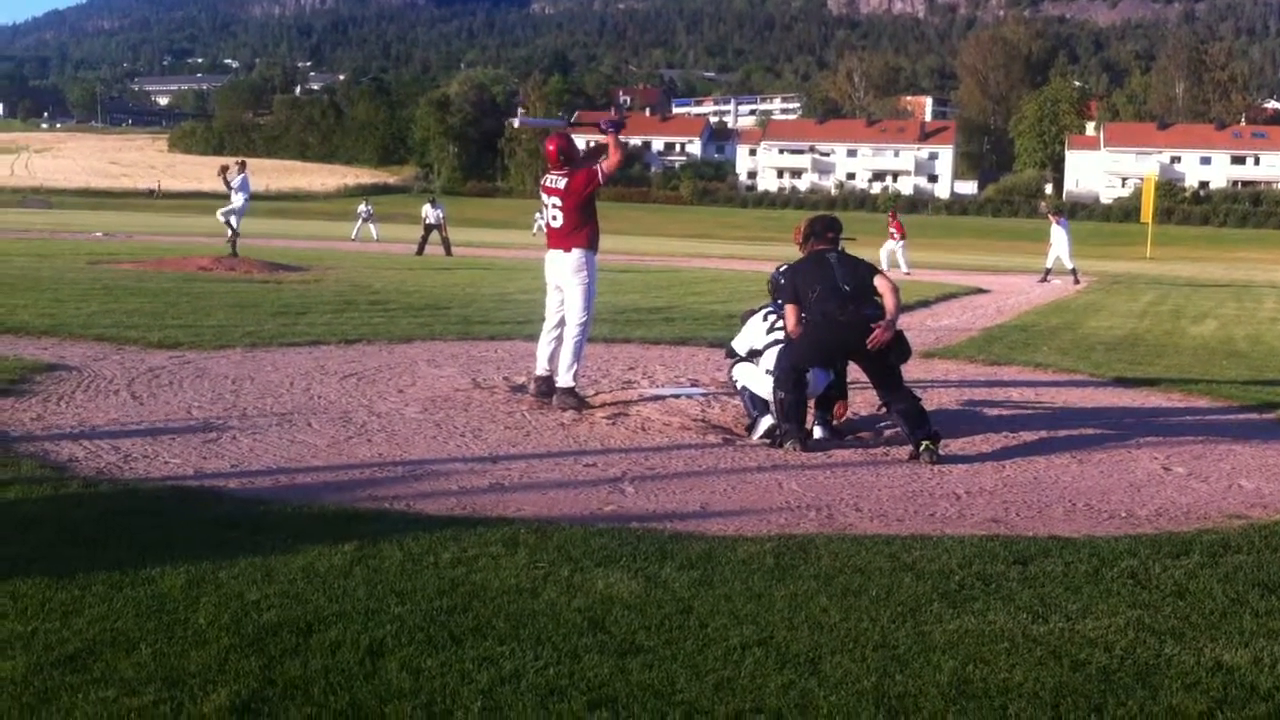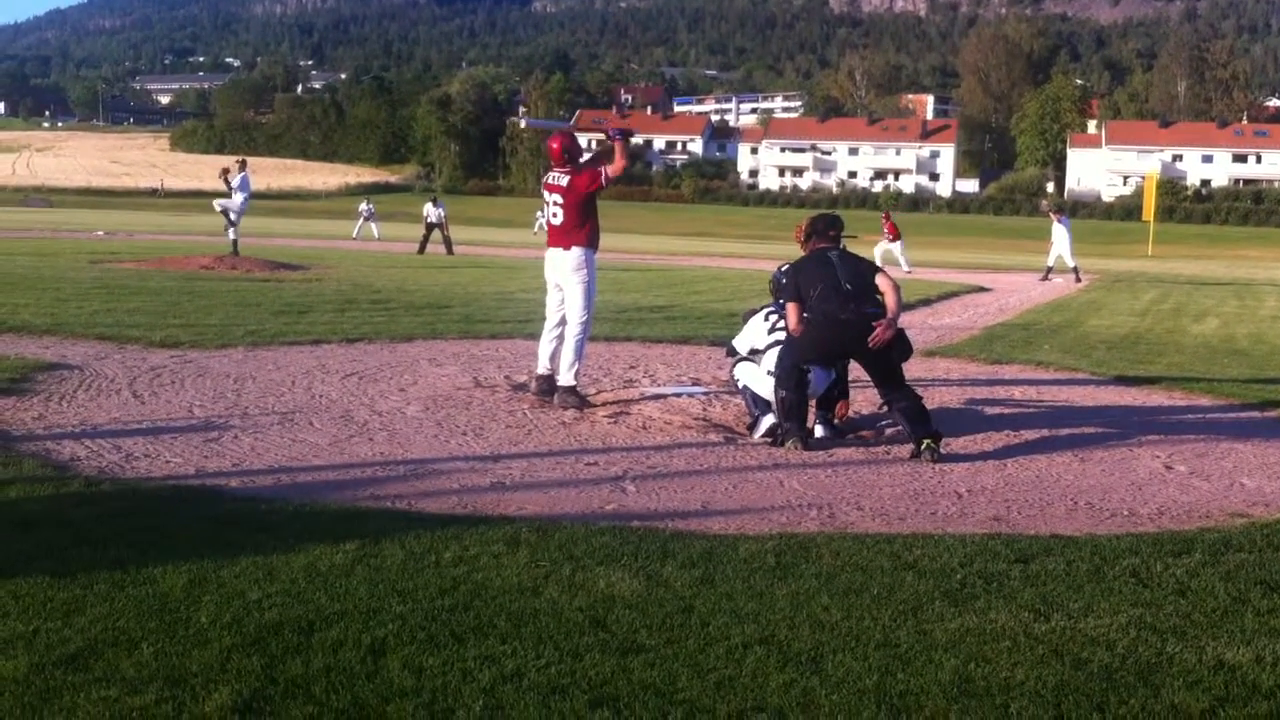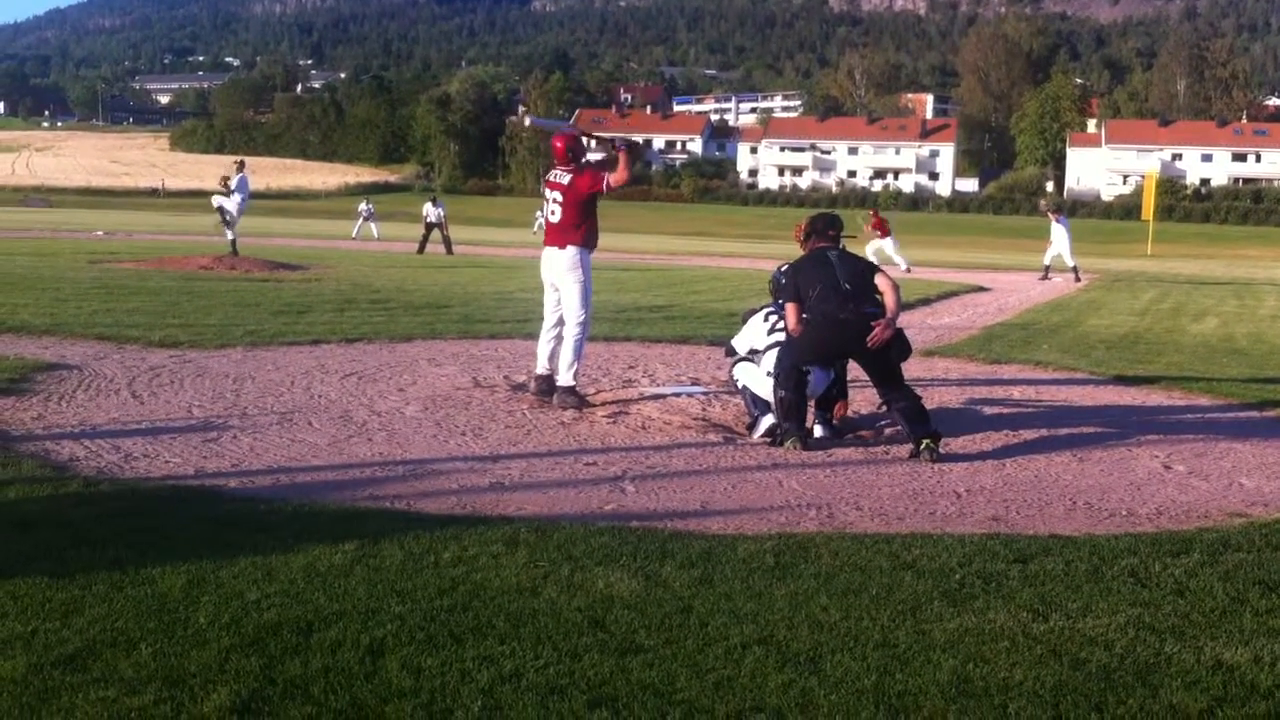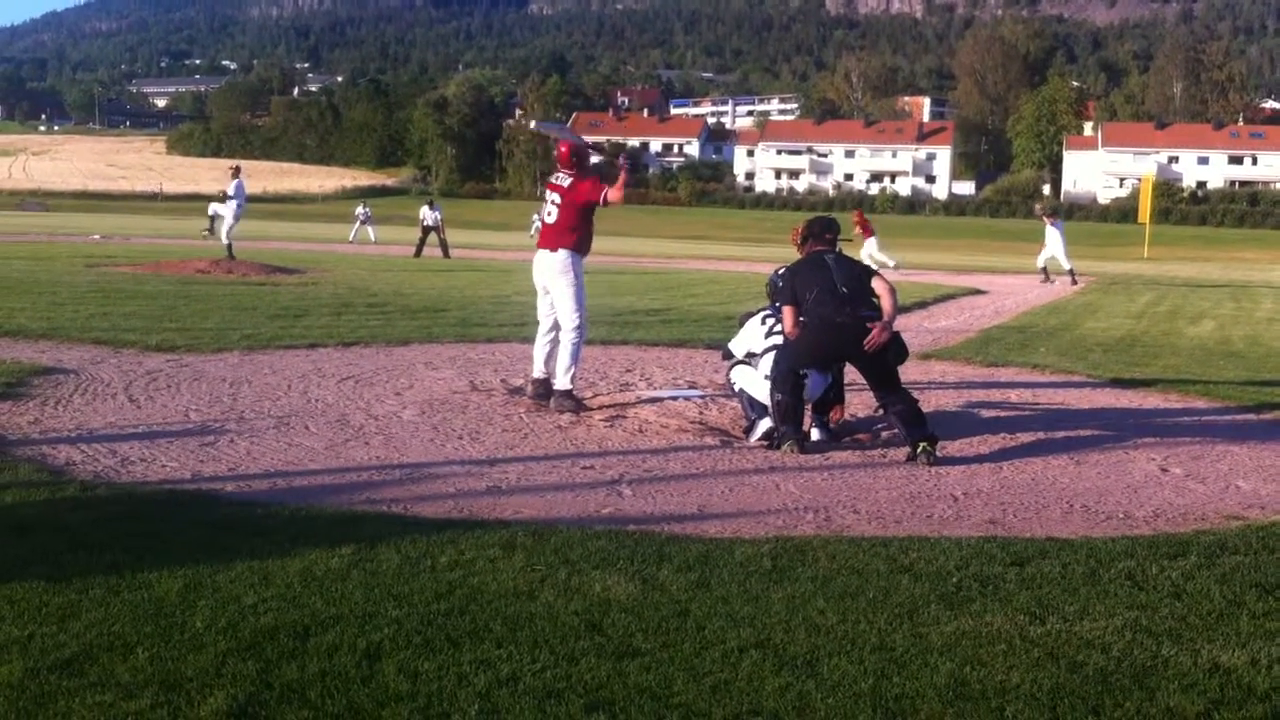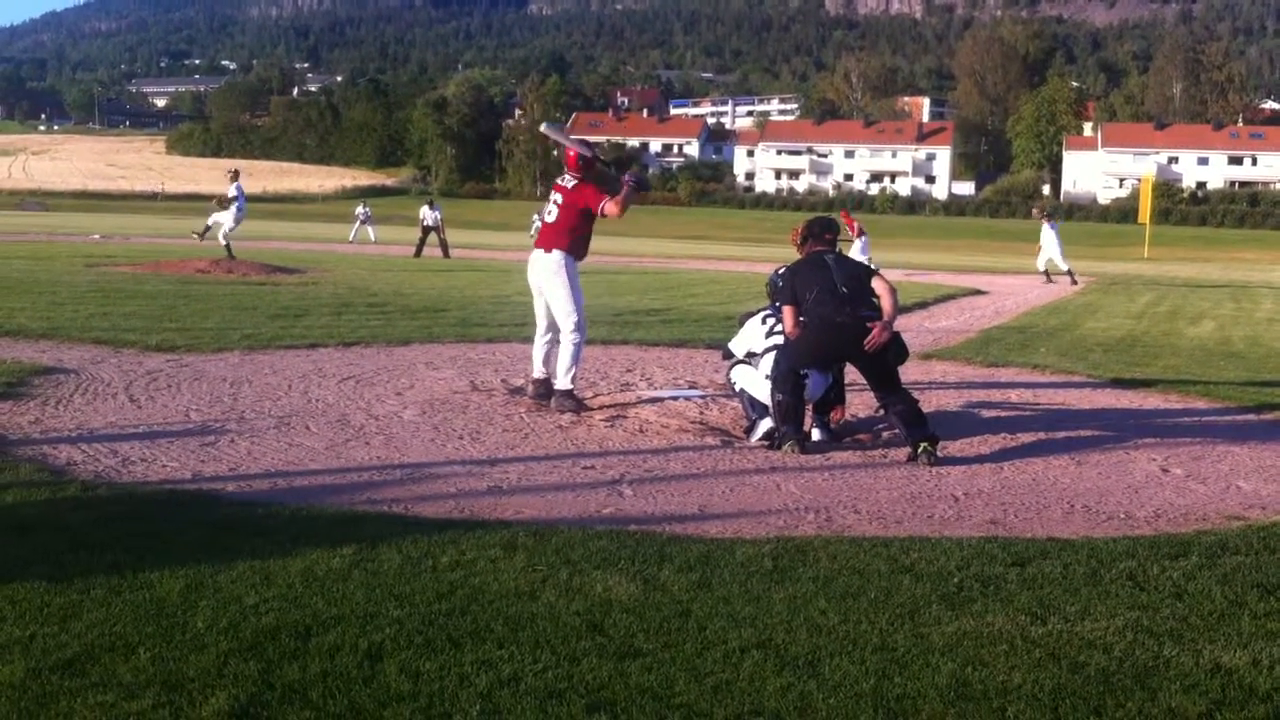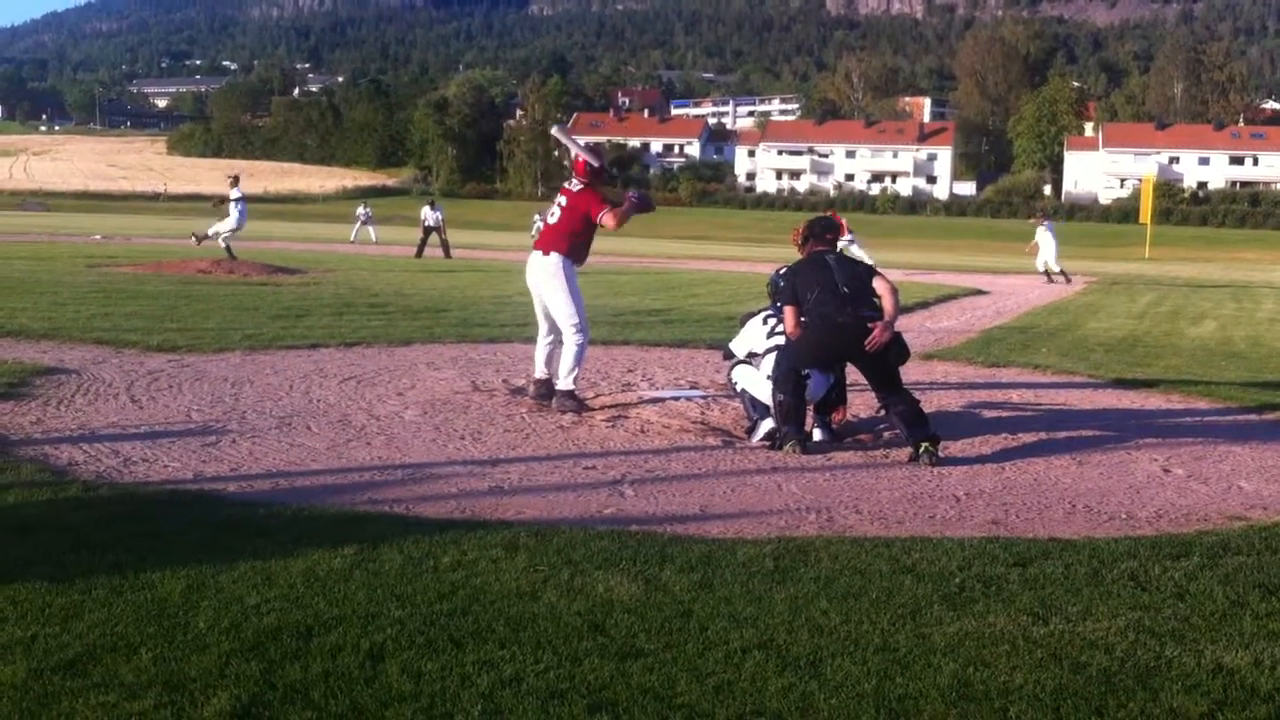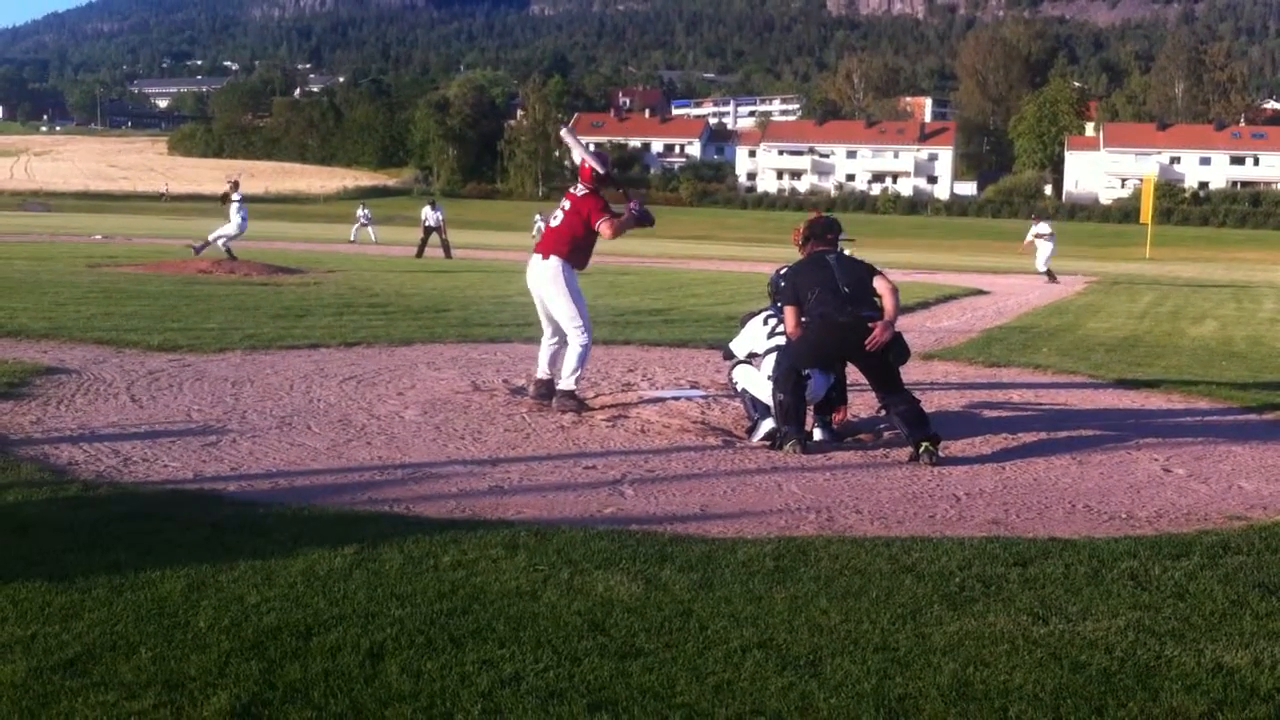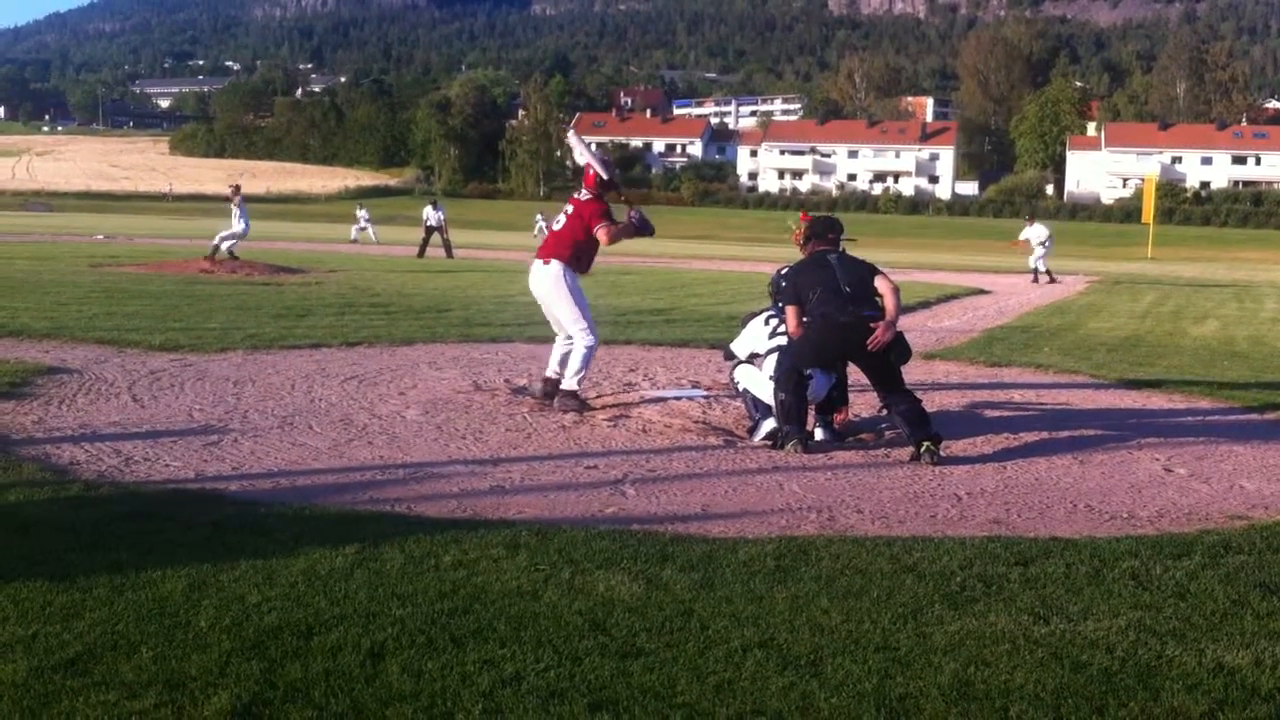
dt=0.1s
person 1, frame 1
left shoulder: (547, 181)
right shoulder: (579, 180)
left elbow: (578, 162)
right elbow: (616, 161)
left wrist: (603, 141)
right wrist: (612, 132)
left hip: (553, 257)
right hip: (576, 259)
left knee: (553, 322)
right knee: (576, 327)
left ankle: (542, 379)
right ankle: (564, 389)
person 1, frame 2
left shoulder: (549, 179)
right shoulder: (581, 180)
left elbow: (582, 166)
right elbow: (620, 166)
left wrist: (608, 147)
right wrist: (618, 139)
left hip: (553, 257)
right hip: (576, 258)
left knee: (554, 321)
right knee: (577, 326)
left ankle: (543, 378)
right ankle: (566, 389)
person 1, frame 3
left shoulder: (551, 178)
right shoulder: (583, 179)
right elbow: (621, 178)
left wrist: (613, 155)
right wrist: (623, 152)
left hip: (550, 256)
right hip: (572, 257)
left knee: (552, 322)
right knee: (575, 326)
left ankle: (542, 378)
right ankle: (564, 389)
person 1, frame 4
left shoulder: (554, 180)
right shoulder: (583, 184)
right elbow: (617, 196)
left wrist: (616, 170)
right wrist: (624, 170)
left hip: (542, 260)
right hip: (563, 262)
left knee: (547, 327)
right knee: (572, 330)
left ankle: (538, 382)
right ankle: (561, 393)
person 1, frame 5
left shoulder: (562, 184)
right shoulder: (585, 189)
left elbow: (602, 202)
right elbow: (616, 210)
left wrist: (625, 189)
right wrist: (629, 187)
left hip: (537, 261)
right hip: (557, 263)
left knee: (546, 329)
right knee: (573, 332)
left ankle: (539, 383)
right ankle: (562, 393)
person 1, frame 6
left shoulder: (569, 188)
right shoulder: (588, 195)
left elbow: (603, 212)
right elbow: (613, 222)
left wrist: (630, 204)
right wrist: (632, 203)
left hip: (537, 263)
right hip: (556, 265)
left knee: (548, 330)
right knee: (575, 333)
left ankle: (541, 383)
right ankle: (564, 393)
person 1, frame 7
left shoulder: (576, 195)
right shoulder: (593, 200)
left elbow: (606, 224)
right elbow: (609, 231)
left wrist: (632, 217)
right wrist: (632, 216)
left hip: (538, 267)
right hip: (555, 269)
left knee: (554, 332)
right knee: (580, 335)
left ankle: (542, 384)
right ankle: (564, 393)
person 1, frame 8
left shoulder: (580, 200)
right shoulder: (595, 205)
left elbow: (606, 230)
right elbow: (606, 238)
left wrist: (631, 226)
right wrist: (632, 224)
left hip: (540, 271)
right hip: (556, 273)
left knee: (567, 334)
right knee: (586, 337)
left ankle: (549, 383)
right ankle: (567, 393)
person 2, frame 1
left shoulder: (797, 269)
right shoulder: (857, 263)
left elbow: (793, 326)
right elbow: (888, 287)
left wrist: (811, 349)
right wrist: (890, 321)
left hip: (828, 328)
right hip: (869, 328)
left knee: (787, 363)
right knee: (893, 387)
left ankle: (791, 434)
right ankle: (925, 441)
person 2, frame 2
left shoulder: (798, 267)
right shoulder: (858, 261)
left elbow: (795, 325)
right elbow: (889, 286)
left wrist: (812, 346)
right wrist: (891, 320)
left hip: (829, 327)
right hip: (871, 328)
left knee: (789, 362)
right knee: (895, 386)
left ankle: (792, 433)
right ankle: (927, 440)
person 2, frame 3
left shoulder: (798, 267)
right shoulder: (858, 261)
left elbow: (794, 325)
right elbow: (889, 285)
left wrist: (811, 346)
right wrist: (890, 320)
left hip: (828, 327)
right hip: (870, 326)
left knee: (788, 362)
right knee: (893, 386)
left ankle: (791, 433)
right ankle: (926, 440)
person 2, frame 4
left shoulder: (795, 271)
right shoulder: (855, 265)
left elbow: (790, 328)
right elbow: (886, 289)
left wrist: (808, 348)
right wrist: (887, 323)
left hip: (824, 331)
right hip: (867, 330)
left knee: (785, 366)
right knee: (890, 389)
left ankle: (789, 436)
right ankle: (922, 443)
person 2, frame 5
left shoulder: (795, 271)
right shoulder: (855, 265)
left elbow: (791, 328)
right elbow: (885, 289)
left wrist: (810, 349)
right wrist: (887, 323)
left hip: (824, 331)
right hip: (866, 330)
left knee: (785, 367)
right knee: (890, 389)
left ankle: (789, 437)
right ankle: (923, 443)
person 2, frame 6
left shoulder: (796, 271)
right shoulder: (856, 265)
left elbow: (792, 328)
right elbow: (887, 289)
left wrist: (810, 349)
right wrist: (888, 323)
left hip: (825, 332)
right hip: (868, 330)
left knee: (786, 367)
right knee: (892, 390)
left ankle: (791, 437)
right ankle: (924, 444)
person 2, frame 7
left shoulder: (797, 271)
right shoulder: (857, 265)
left elbow: (792, 328)
right elbow: (888, 289)
left wrist: (811, 349)
right wrist: (889, 323)
left hip: (826, 331)
right hip: (868, 330)
left knee: (787, 367)
right knee: (892, 389)
left ankle: (791, 436)
right ankle: (925, 443)
person 2, frame 8
left shoulder: (798, 271)
right shoulder: (858, 264)
left elbow: (794, 327)
right elbow: (889, 288)
left wrist: (812, 348)
right wrist: (890, 322)
left hip: (827, 331)
right hip: (870, 330)
left knee: (788, 367)
right knee: (893, 389)
left ankle: (792, 436)
right ankle: (926, 443)
person 3, frame 1
left shoulder: (761, 316)
left elbow: (730, 352)
left wrist: (755, 350)
right wrist: (840, 396)
left hip: (772, 386)
right hip: (810, 385)
left knee: (738, 368)
right knee: (831, 369)
left ankle: (762, 418)
right ankle: (822, 424)
person 3, frame 2
left shoulder: (762, 316)
left elbow: (731, 351)
right wrist: (843, 397)
left hip: (774, 386)
right hip: (811, 385)
left knee: (740, 366)
right knee: (833, 368)
left ankle: (763, 418)
right ankle: (824, 423)
person 3, frame 3
left shoulder: (761, 317)
left elbow: (730, 351)
right wrist: (842, 397)
left hip: (773, 388)
right hip: (811, 387)
left knee: (739, 367)
right knee: (833, 369)
left ankle: (763, 417)
right ankle: (823, 423)
person 3, frame 4
left shoulder: (758, 320)
left elbow: (727, 354)
right elbow: (836, 363)
right wrist: (839, 401)
left hip: (770, 391)
right hip: (809, 391)
left knee: (736, 370)
right knee: (830, 372)
left ankle: (760, 421)
right ankle: (820, 426)
person 3, frame 5
left shoulder: (759, 319)
left elbow: (727, 354)
right elbow: (836, 363)
right wrist: (839, 401)
left hip: (771, 391)
right hip: (809, 392)
left knee: (737, 370)
right knee: (830, 371)
left ankle: (761, 421)
right ankle: (820, 426)
person 3, frame 6
left shoulder: (760, 320)
left elbow: (728, 354)
right wrist: (841, 401)
left hip: (772, 391)
right hip: (811, 392)
left knee: (738, 370)
right knee: (833, 372)
left ankle: (762, 422)
right ankle: (822, 427)
person 3, frame 7
left shoulder: (760, 320)
left elbow: (728, 354)
right elbow: (838, 364)
right wrist: (841, 402)
left hip: (773, 392)
right hip: (812, 393)
left knee: (738, 370)
right knee: (831, 371)
left ankle: (763, 422)
right ankle: (823, 426)
person 3, frame 8
left shoulder: (762, 320)
left elbow: (729, 355)
right wrist: (842, 402)
left hip: (774, 392)
right hip: (813, 393)
left knee: (740, 369)
right knee: (833, 371)
left ankle: (764, 421)
right ankle: (824, 426)
